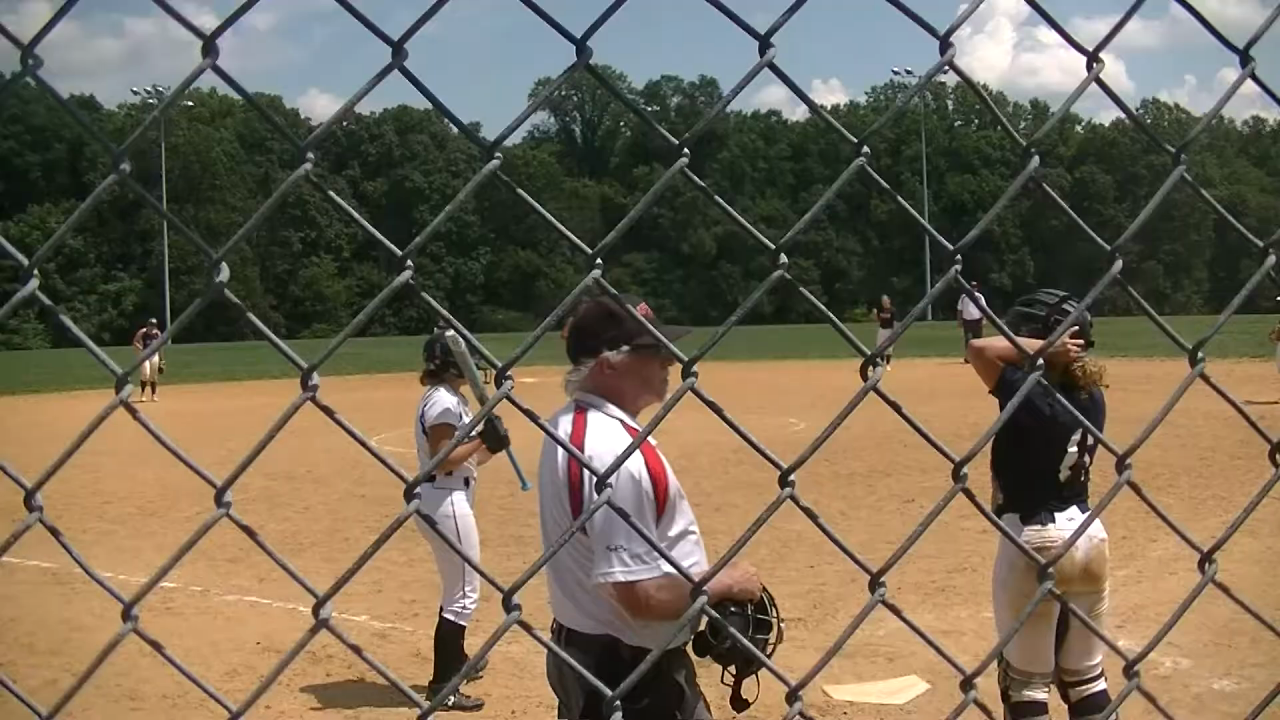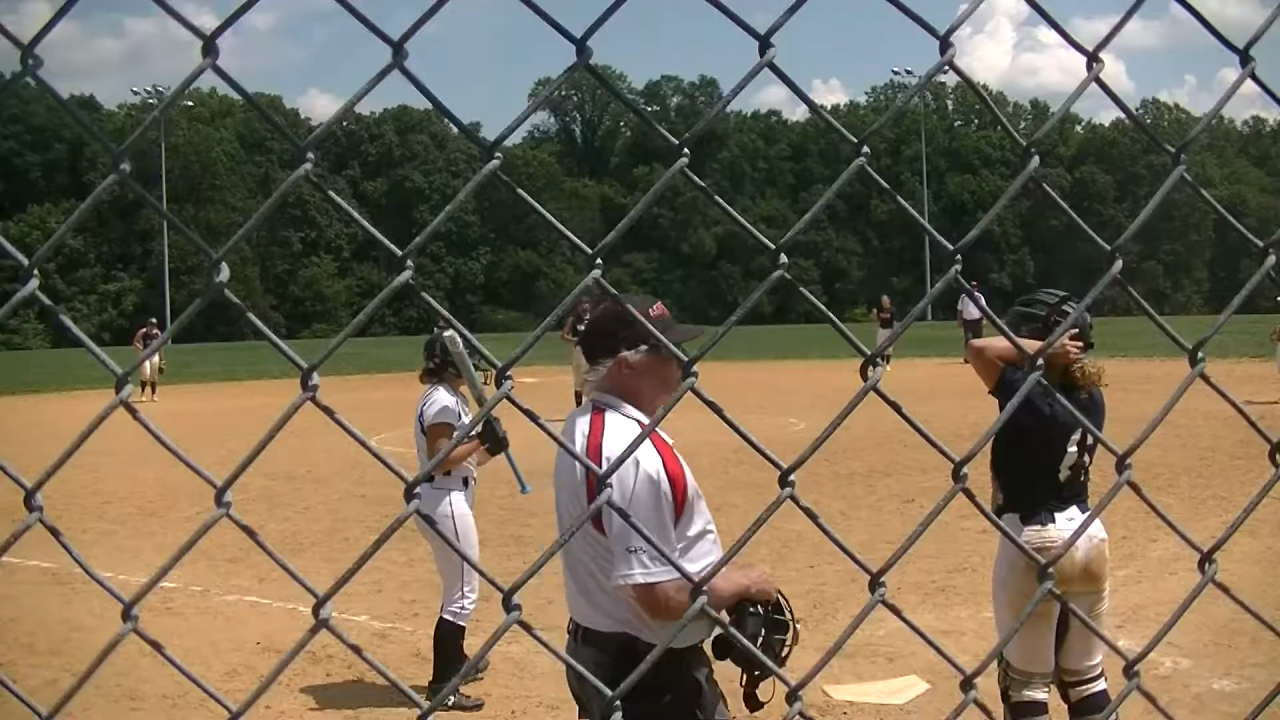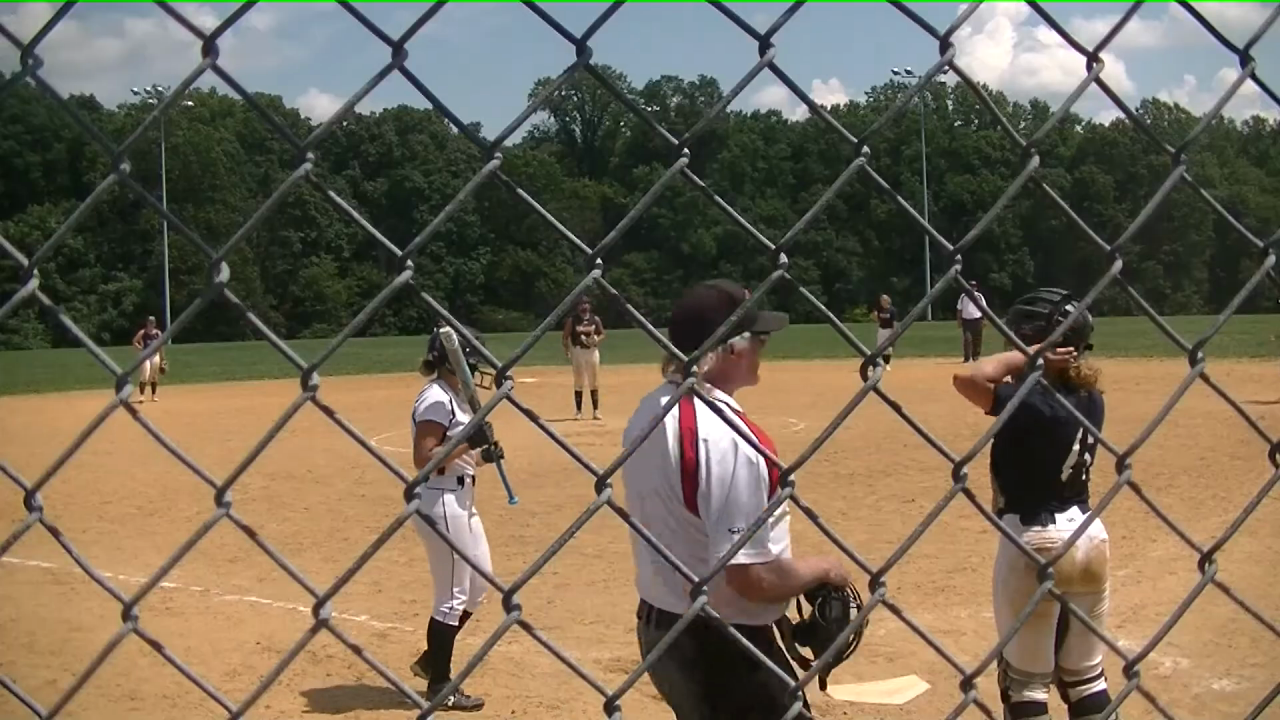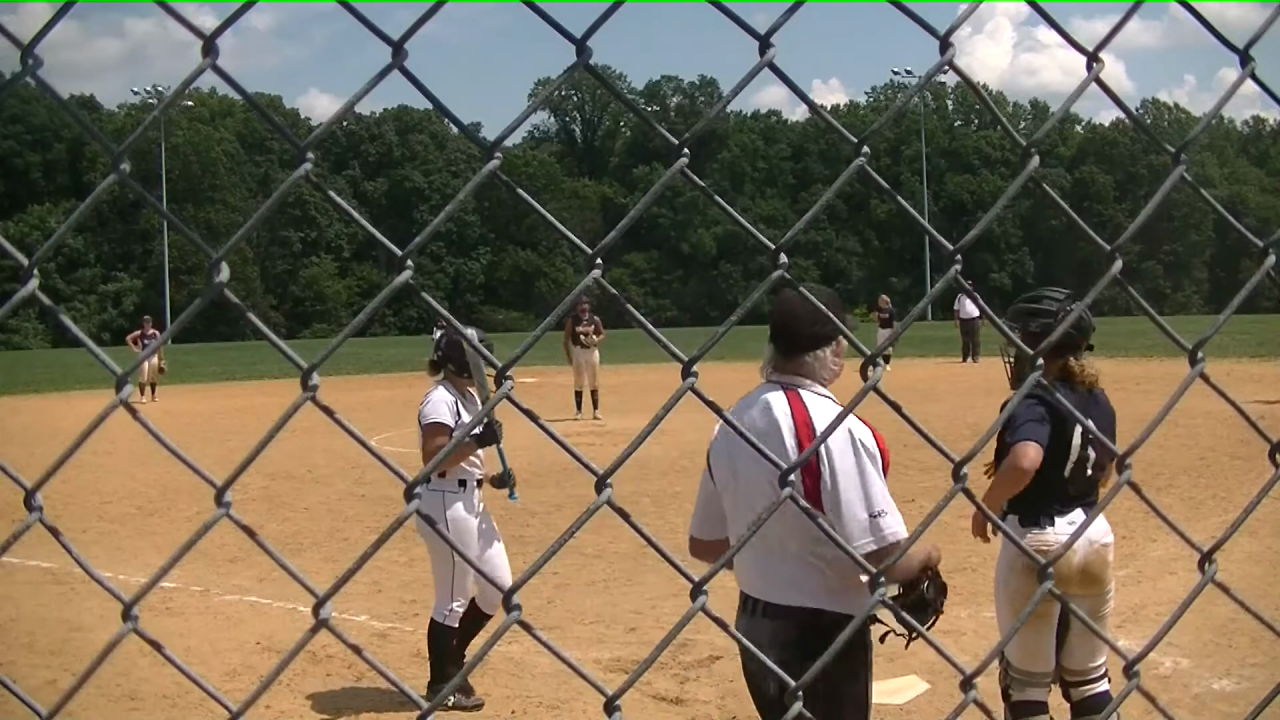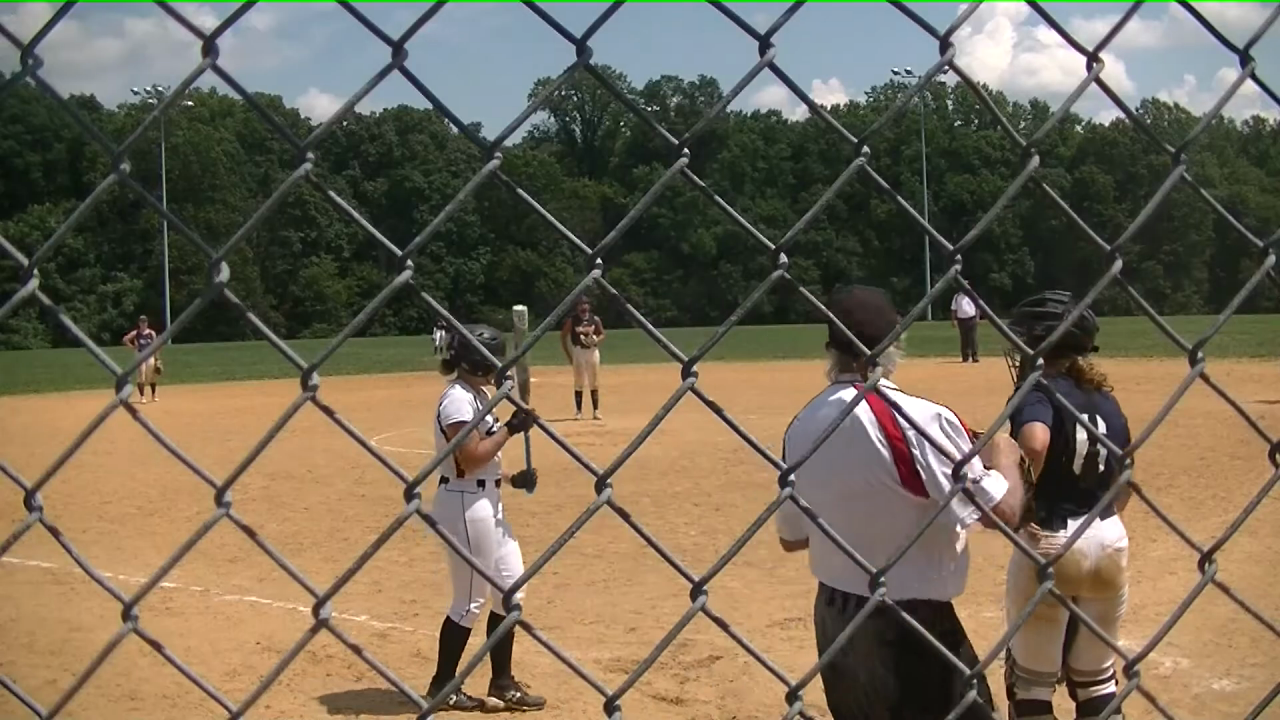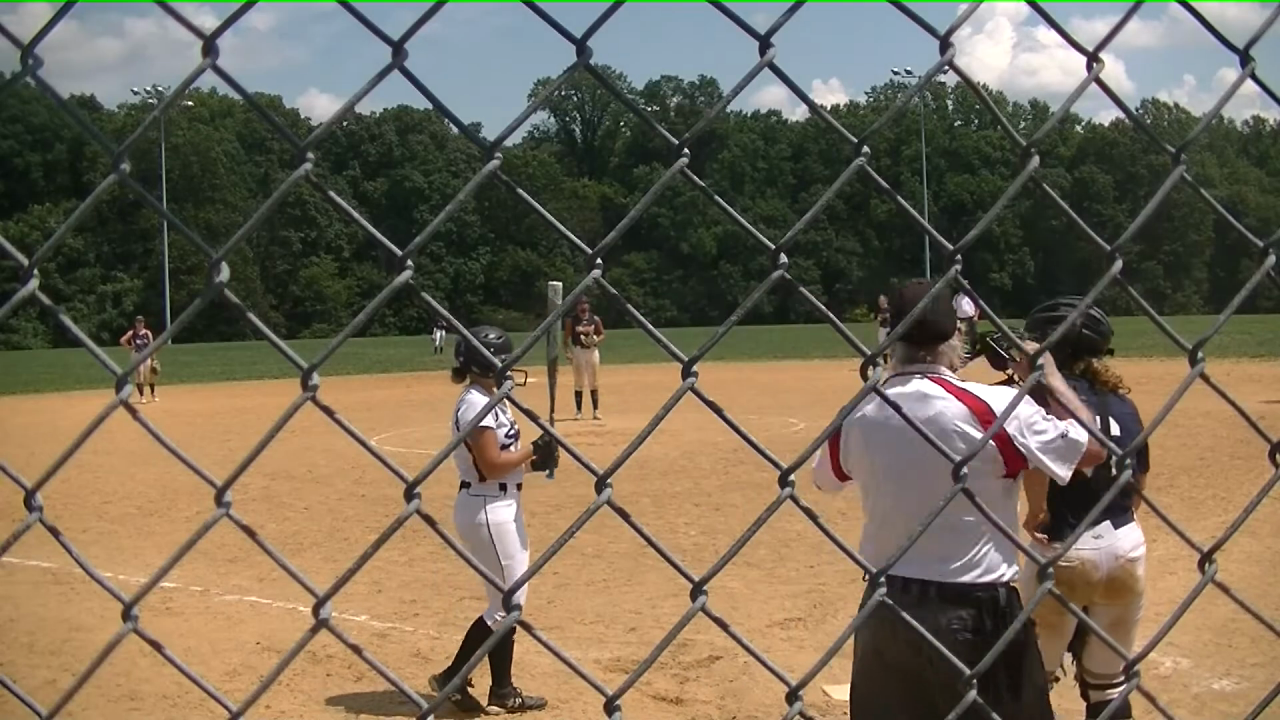
dt=0.3s
person 1, frame 1
left shoulder: (568, 426)
right shoulder: (620, 452)
right elbow: (642, 595)
left wrist: (706, 575)
right wrist: (726, 581)
left hip: (584, 654)
right hip: (629, 669)
person 1, frame 2
left shoulder: (586, 424)
right shoulder: (637, 454)
right elbow: (661, 596)
left wrist: (725, 575)
right wrist: (743, 582)
left hip: (603, 654)
right hip: (650, 670)
person 1, frame 3
left shoulder: (650, 412)
right shoulder: (729, 439)
right elbow: (754, 578)
right wrist: (822, 570)
left hip: (661, 626)
right hip: (721, 649)
person 1, frame 4
left shoulder: (733, 422)
right shoulder: (837, 431)
left elbow: (704, 545)
right elbow: (883, 560)
right wrist: (925, 555)
left hip: (755, 623)
right hip: (819, 636)
person 1, frame 5
left shoulder: (803, 425)
right shoulder: (917, 421)
left elbow: (792, 536)
right elbow: (1003, 510)
right wrist: (1003, 450)
left hip: (835, 616)
right hip: (909, 626)
person 1, frame 6
left shoulder: (861, 416)
right shoulder: (993, 408)
left elbow: (823, 477)
right elbow: (1092, 450)
right wrist: (1046, 372)
left hip: (885, 609)
right hip: (974, 614)
person 2, frame 1
left shoulder: (1032, 398)
right shoulder: (1091, 398)
left elbow: (978, 349)
left wrist: (1042, 349)
right wrist: (1056, 355)
left hip: (1033, 542)
right hip: (1088, 537)
left knee: (1025, 680)
right knee: (1085, 675)
person 2, frame 2
left shoulder: (1032, 399)
right shoulder: (1091, 398)
left elbow: (978, 349)
left wrist: (1041, 349)
right wrist: (1061, 357)
left hip: (1033, 542)
right hip: (1088, 537)
left knee: (1025, 679)
right knee: (1085, 674)
person 2, frame 3
left shoulder: (1034, 401)
right shoulder: (1090, 398)
left elbow: (967, 378)
left wrist: (1027, 357)
right wrist: (1031, 363)
left hip: (1034, 543)
right hip: (1089, 537)
left knee: (1025, 681)
right knee: (1086, 674)
person 2, frame 4
left shoulder: (1033, 400)
right shoulder: (1098, 401)
left elbow: (1025, 461)
left wrist: (988, 506)
left hip: (1036, 543)
right hip: (1093, 537)
left knee: (1026, 680)
right knee: (1088, 675)
person 2, frame 5
left shoulder: (1039, 392)
right shoulder: (1107, 402)
left elbow: (1034, 442)
right elbow: (1123, 484)
left wrist: (1022, 501)
left hip: (1050, 544)
right hip: (1109, 541)
left knee: (1029, 681)
right knee: (1095, 676)
person 2, frame 6
right shoulder: (1124, 405)
right elbow: (1137, 486)
left wrist: (1036, 506)
left hip: (1064, 551)
right hip: (1125, 547)
right knee: (1107, 680)
person 3, frame 1
left shoulder: (448, 398)
right shoulder: (443, 401)
right elbow: (444, 462)
left wrist: (489, 447)
right wrist: (482, 438)
left hip: (447, 500)
right hip: (446, 503)
left knee: (459, 587)
right knee: (463, 593)
left ankle: (455, 661)
right ankle: (441, 686)
person 3, frame 2
left shoulder: (449, 398)
right shoulder: (442, 401)
right elbow: (440, 461)
left wrist: (488, 448)
right wrist: (480, 438)
left hip: (449, 500)
right hip: (446, 503)
left knee: (460, 587)
right knee: (462, 594)
left ankle: (455, 661)
right ankle: (441, 686)
person 3, frame 3
left shoulder: (459, 396)
right shoulder: (435, 398)
right elbow: (423, 458)
left wrist: (483, 455)
right wrist: (469, 442)
left hip: (461, 500)
right hip: (442, 502)
left knee: (478, 585)
right knee: (452, 597)
left ankle: (434, 660)
right ankle: (440, 685)
person 3, frame 4
left shoulder: (468, 397)
right shoulder: (439, 400)
right elbow: (433, 461)
left wrist: (492, 477)
right wrist: (478, 442)
left hip: (470, 501)
right hip: (446, 505)
left knee: (497, 587)
right knee: (453, 599)
left ankle: (452, 659)
right ankle: (440, 686)
person 3, frame 5
left shoulder: (478, 396)
right shoulder: (458, 400)
right elbow: (470, 459)
left wrist: (513, 477)
right wrist: (509, 429)
left hip: (487, 502)
right hip: (465, 506)
left knee: (510, 591)
right knee: (470, 600)
left ankle: (503, 684)
right ankle: (442, 686)
person 3, frame 6
left shoulder: (492, 400)
right shoulder: (475, 403)
right elbow: (492, 465)
left wrist: (533, 462)
right wrist: (535, 447)
left hip: (504, 507)
right hip: (486, 511)
left knee: (511, 602)
right knee: (504, 605)
left ankle: (502, 690)
right ankle: (451, 678)
